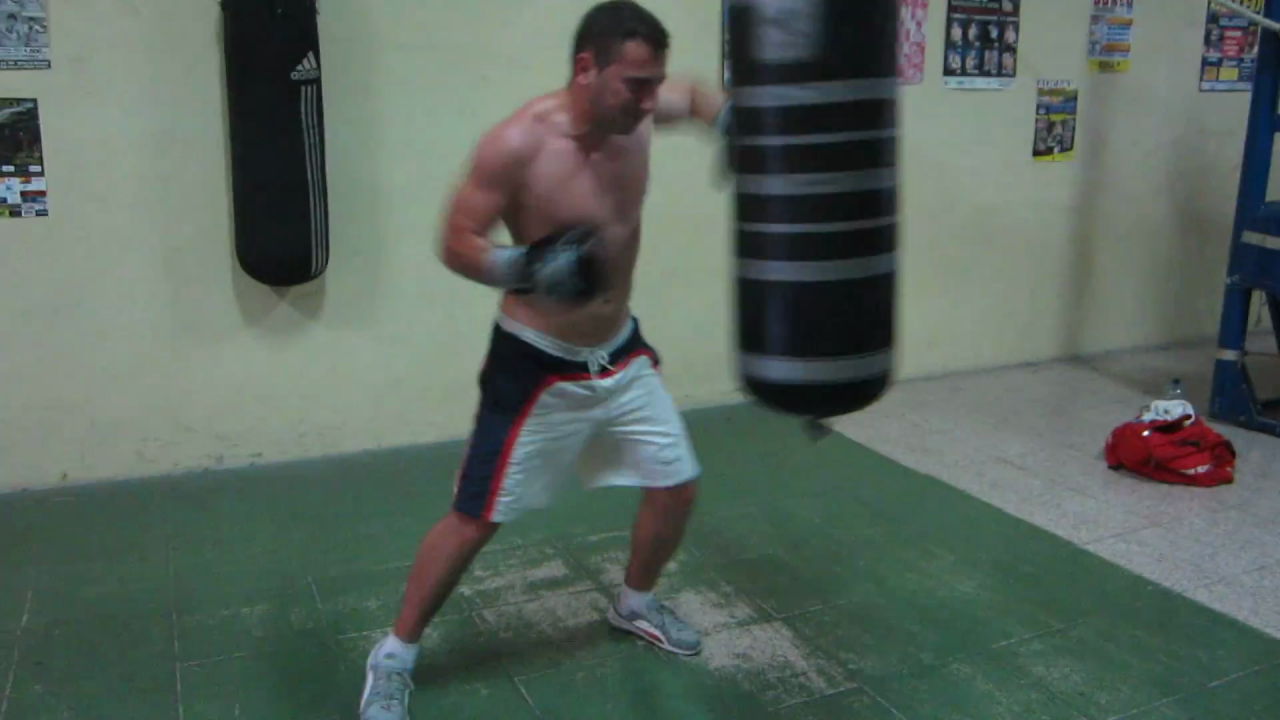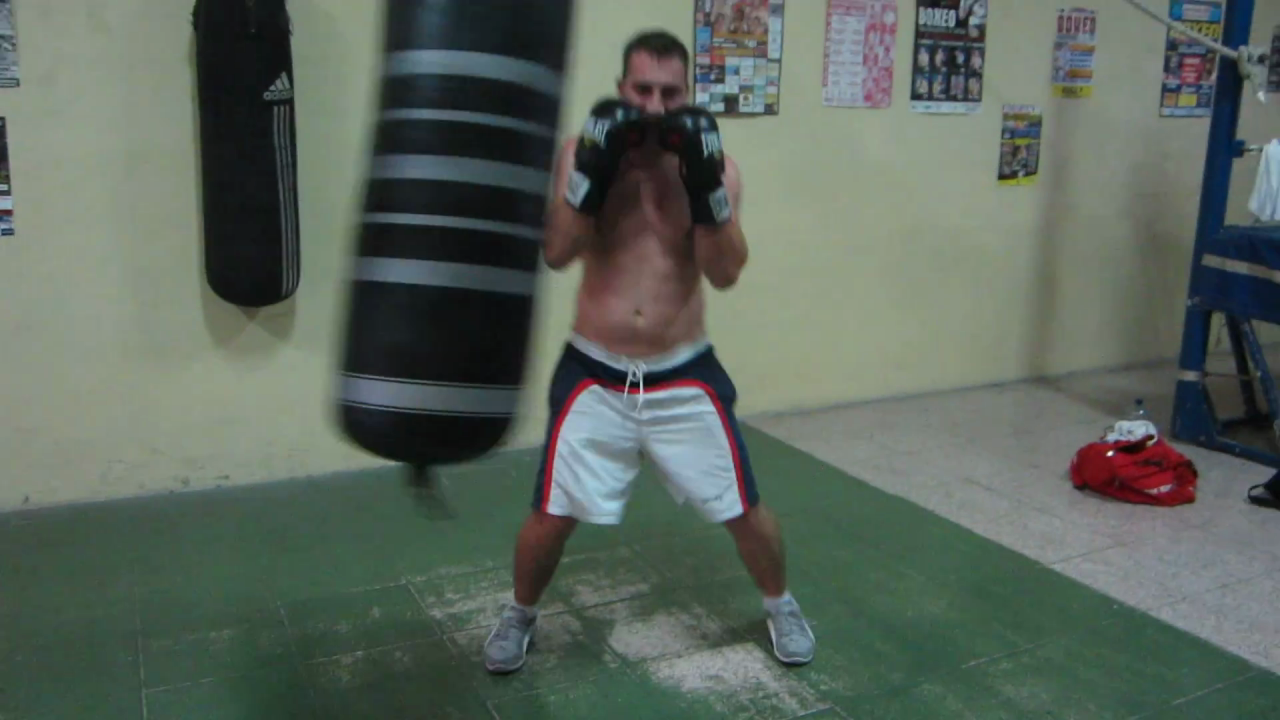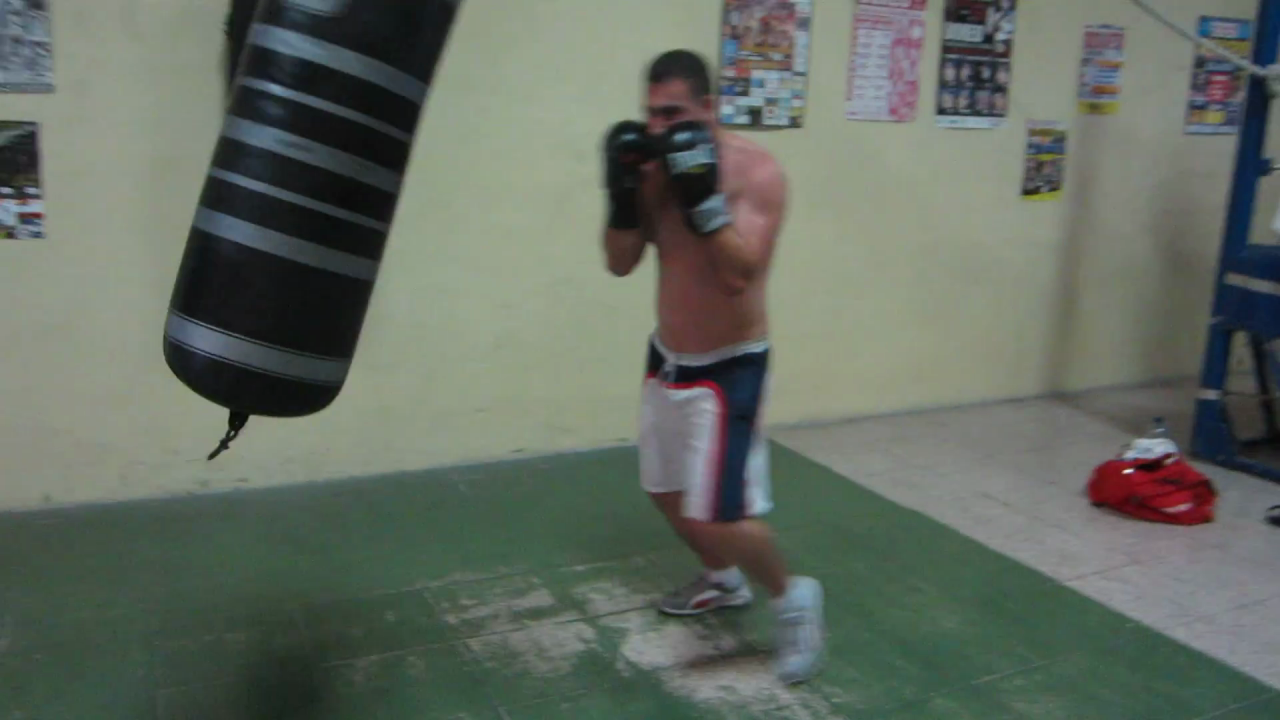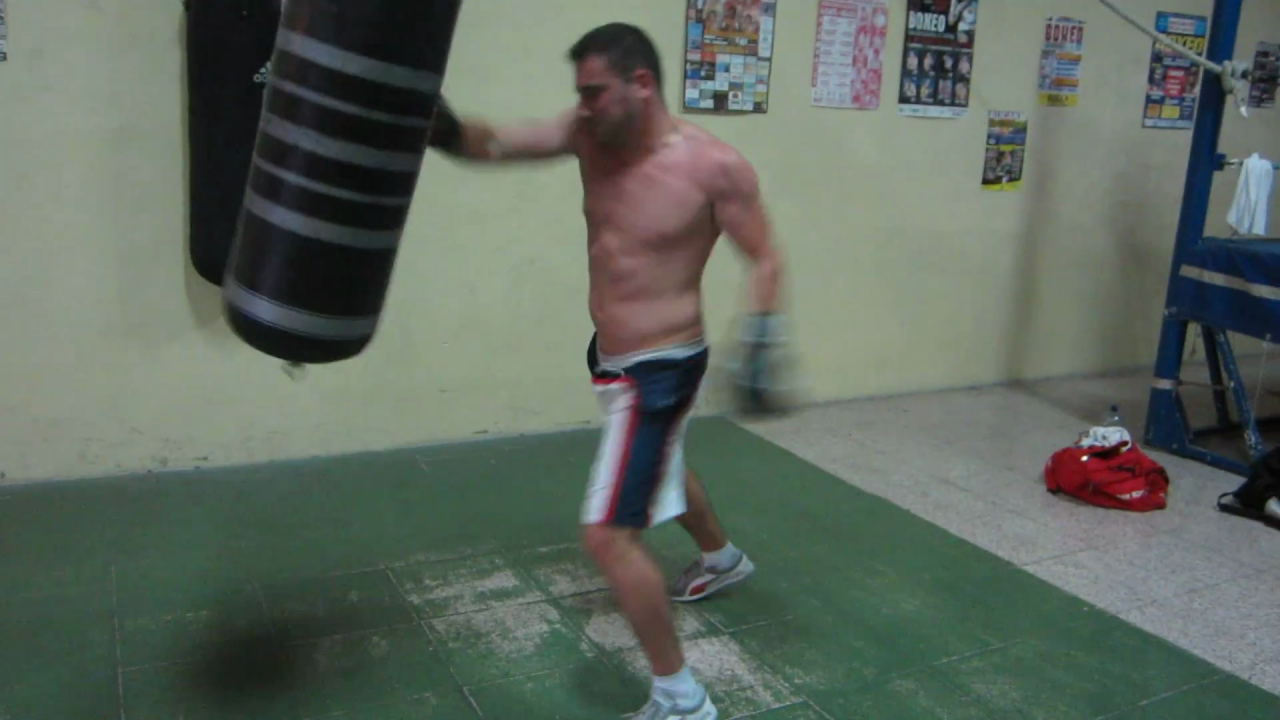
dt=0.5s
person 1, frame 1
left shoulder: (637, 110)
right shoulder: (518, 143)
left elbow: (694, 93)
right elbow: (457, 246)
left wrist: (724, 120)
right wrist: (530, 267)
left hip: (618, 349)
right hip: (534, 364)
left knee: (676, 488)
right knee: (475, 520)
left ankle: (634, 600)
right ankle: (396, 654)
person 1, frame 2
left shoulder: (708, 160)
right shoulder: (583, 149)
left elbow: (725, 273)
right elbow: (556, 252)
left wrist: (708, 184)
right wrist: (593, 170)
left hip: (685, 375)
right hip: (594, 373)
left knee: (745, 512)
right knee: (553, 514)
left ankle: (780, 603)
right ankle: (520, 612)
person 1, frame 3
left shoulder: (757, 170)
right shoulder: (651, 165)
left elbow: (740, 274)
right elbow: (619, 263)
left wrist: (703, 195)
right wrist: (621, 193)
left hip: (729, 370)
right hip: (666, 362)
left knee: (727, 515)
right knee: (665, 492)
left ankle: (791, 596)
right ankle: (723, 580)
person 1, frame 4
left shoulder: (713, 162)
right shoulder: (590, 132)
left elbow: (764, 261)
right elbow: (492, 143)
left wrist: (757, 349)
right wrist: (436, 121)
left hip: (657, 369)
right hip: (612, 354)
left knee: (608, 534)
right knee: (660, 470)
right ankle: (724, 559)
